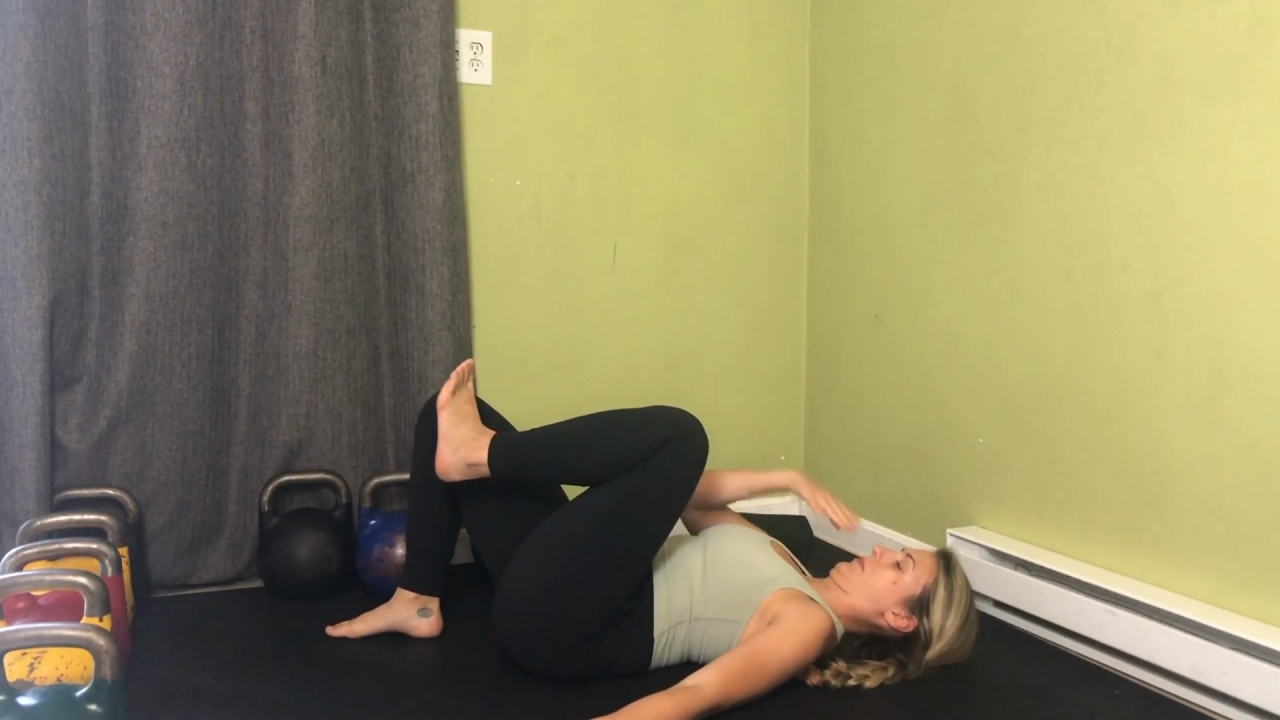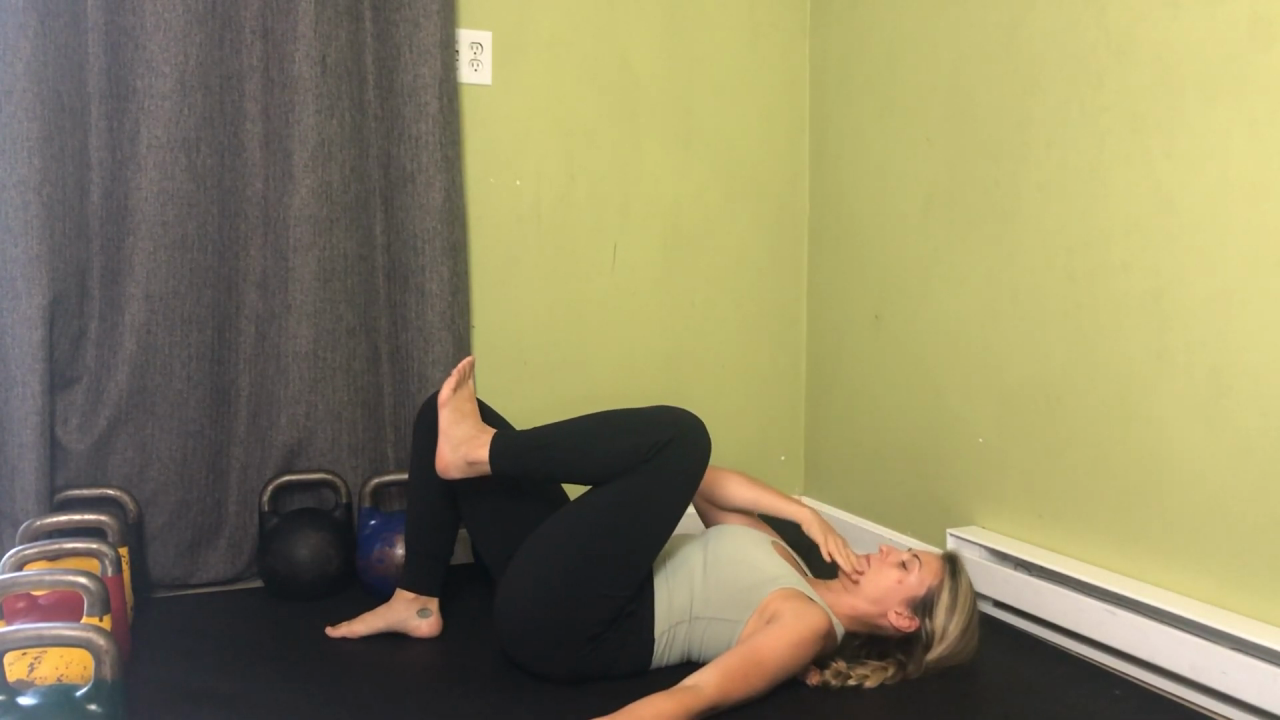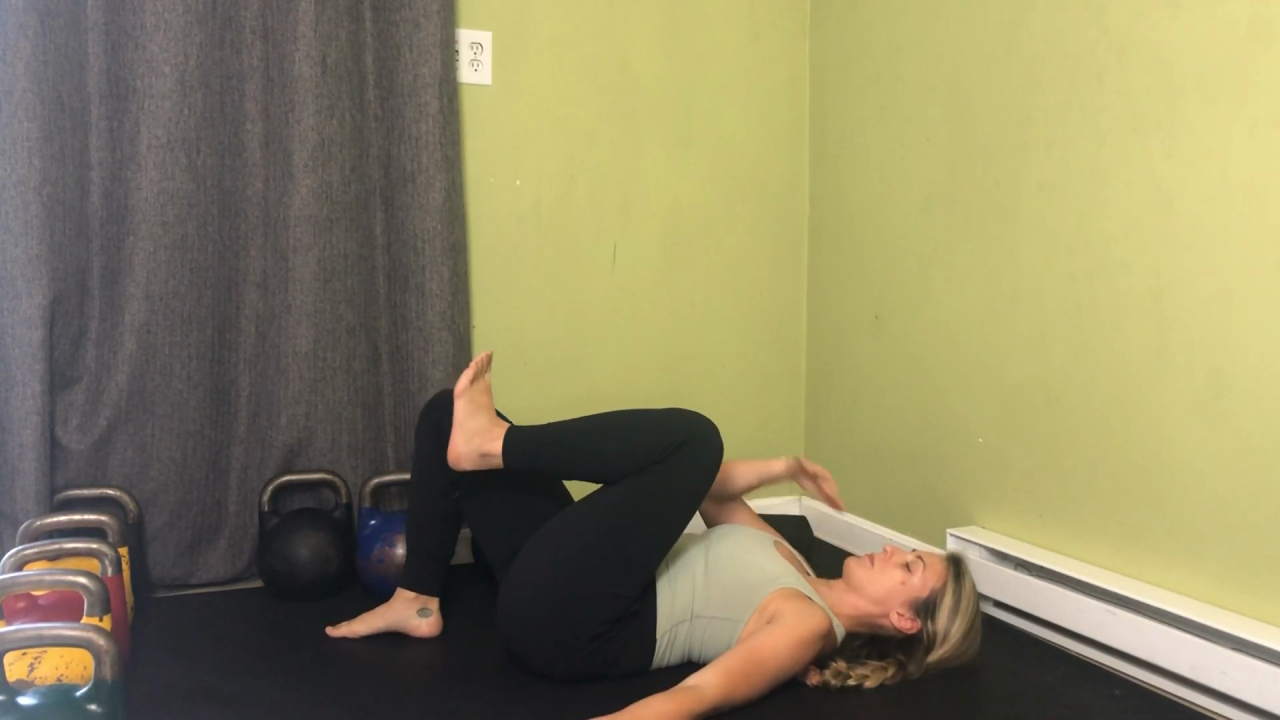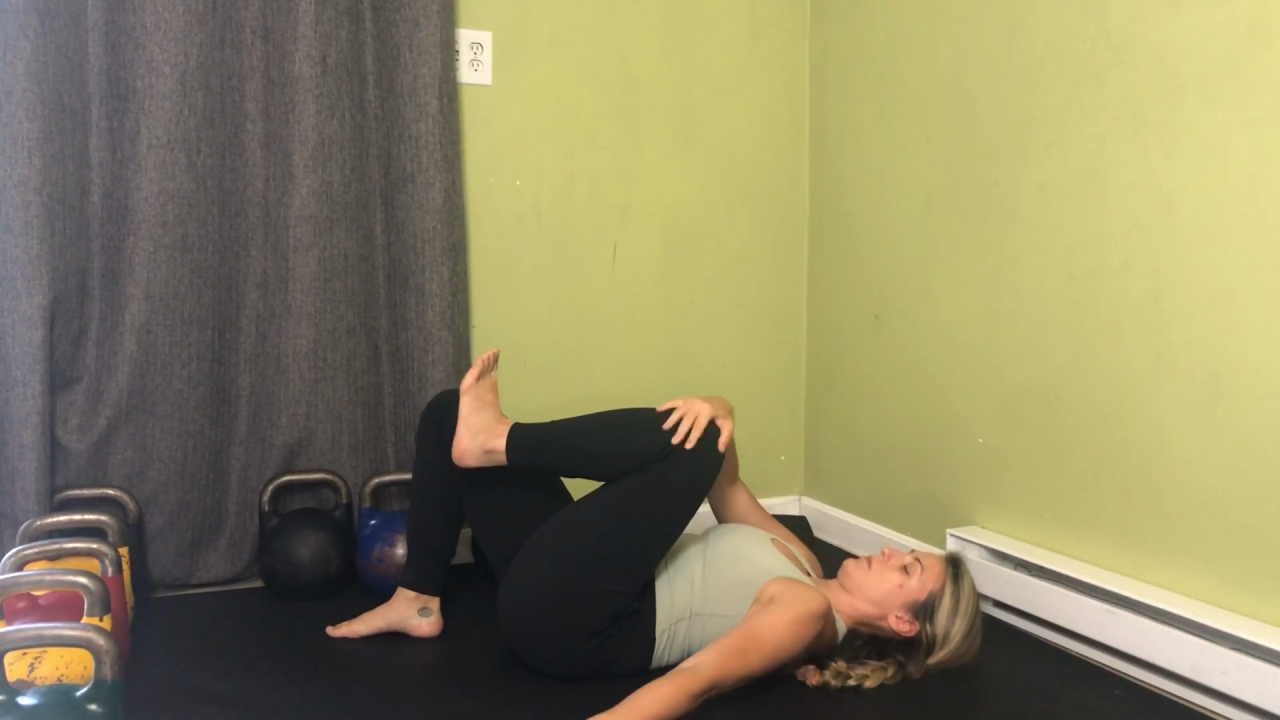
dt=0.2s
person 1, frame 1
left shoulder: (809, 626)
right shoulder: (787, 571)
right elbow: (690, 501)
right wrist: (789, 479)
left hip: (558, 623)
right hip: (556, 581)
left knee: (677, 435)
right knee: (446, 414)
left ankle: (478, 455)
right ankle: (417, 602)
person 1, frame 2
left shoulder: (808, 626)
right shoulder: (789, 568)
right elbow: (703, 489)
right wrist: (805, 515)
left hip: (560, 621)
right hip: (557, 580)
left knee: (678, 434)
right knee: (444, 413)
left ankle: (479, 453)
right ankle: (416, 602)
person 1, frame 3
left shoulder: (809, 625)
right shoulder: (794, 571)
right elbow: (708, 490)
right wrist: (786, 468)
left hip: (563, 618)
right hip: (558, 581)
left knee: (692, 436)
right knee: (445, 413)
left ankle: (490, 445)
right ankle: (417, 601)
person 1, frame 4
left shoulder: (807, 614)
right shoulder: (798, 564)
right elbow: (724, 486)
right wrist: (716, 413)
left hip: (563, 616)
right hip: (569, 580)
left knee: (691, 448)
right knee: (450, 411)
left ankle: (494, 441)
right ankle: (417, 602)
